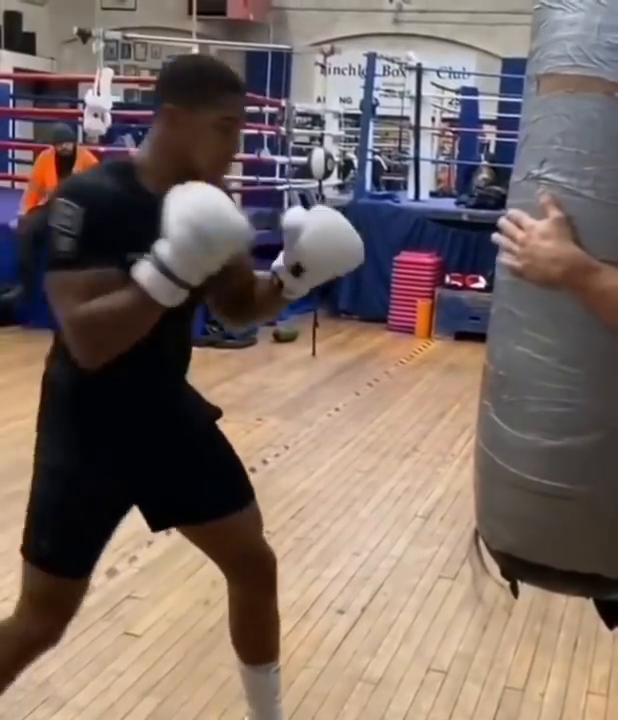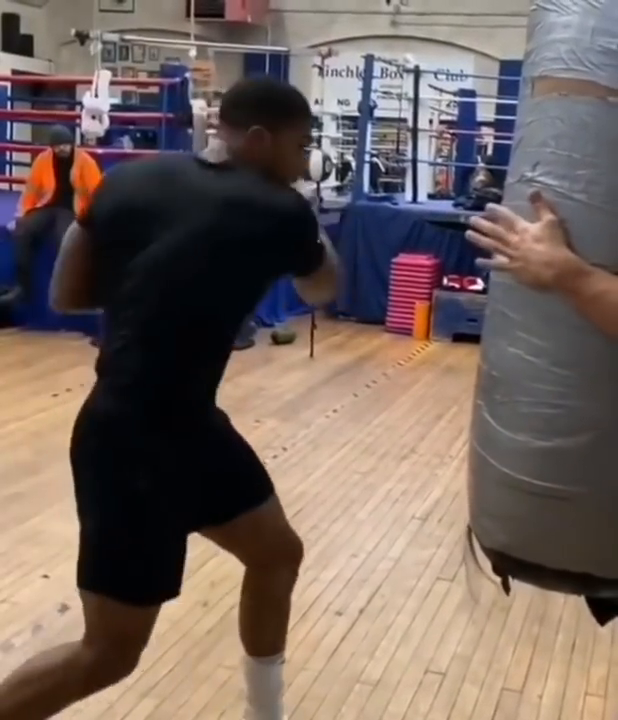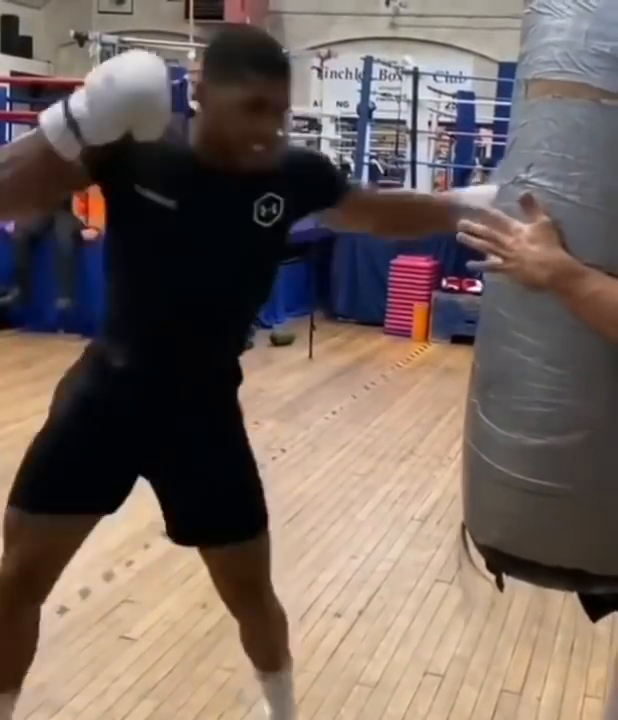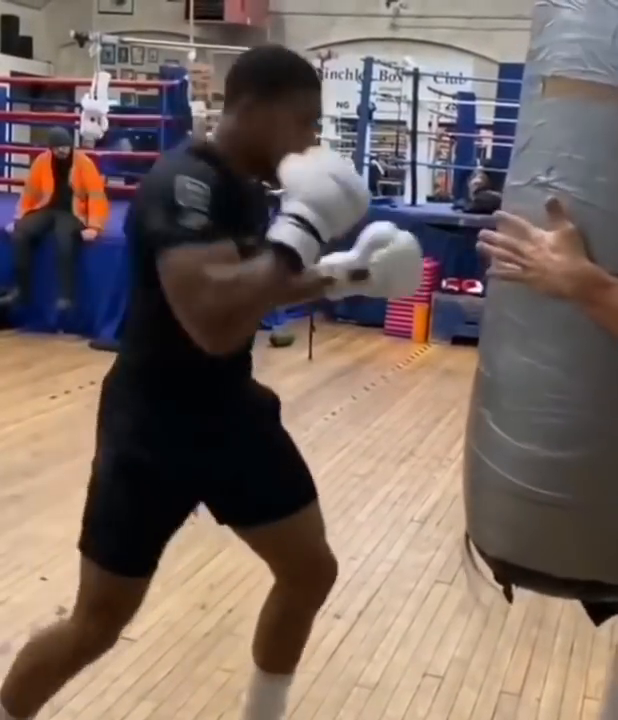
dt=0.3s
person 1, frame 1
left shoulder: (205, 197)
right shoulder: (86, 200)
left elbow: (240, 306)
right elbow: (85, 343)
left wrist: (289, 277)
right wrist: (171, 265)
left hip: (168, 414)
right hip: (90, 424)
left knee: (254, 566)
person 1, frame 2
left shoulder: (128, 180)
right shoulder: (276, 210)
left elbow: (66, 296)
right elbow: (324, 286)
right wrist: (305, 235)
left hip: (183, 425)
right hip: (133, 444)
left knee: (279, 555)
right knee: (109, 653)
person 1, frame 3
left shoulder: (292, 171)
right shoulder: (131, 148)
left elbow: (397, 214)
left wrist: (477, 205)
right wrist: (77, 120)
left hip: (202, 407)
right hip: (107, 389)
left knee: (249, 593)
person 1, frame 4
left shoulder: (246, 182)
right shoulder: (184, 182)
right elbow: (216, 322)
left wrist: (347, 269)
right wrist: (304, 227)
left hip: (228, 411)
right hip: (153, 421)
left knee: (312, 569)
right knee: (98, 623)
